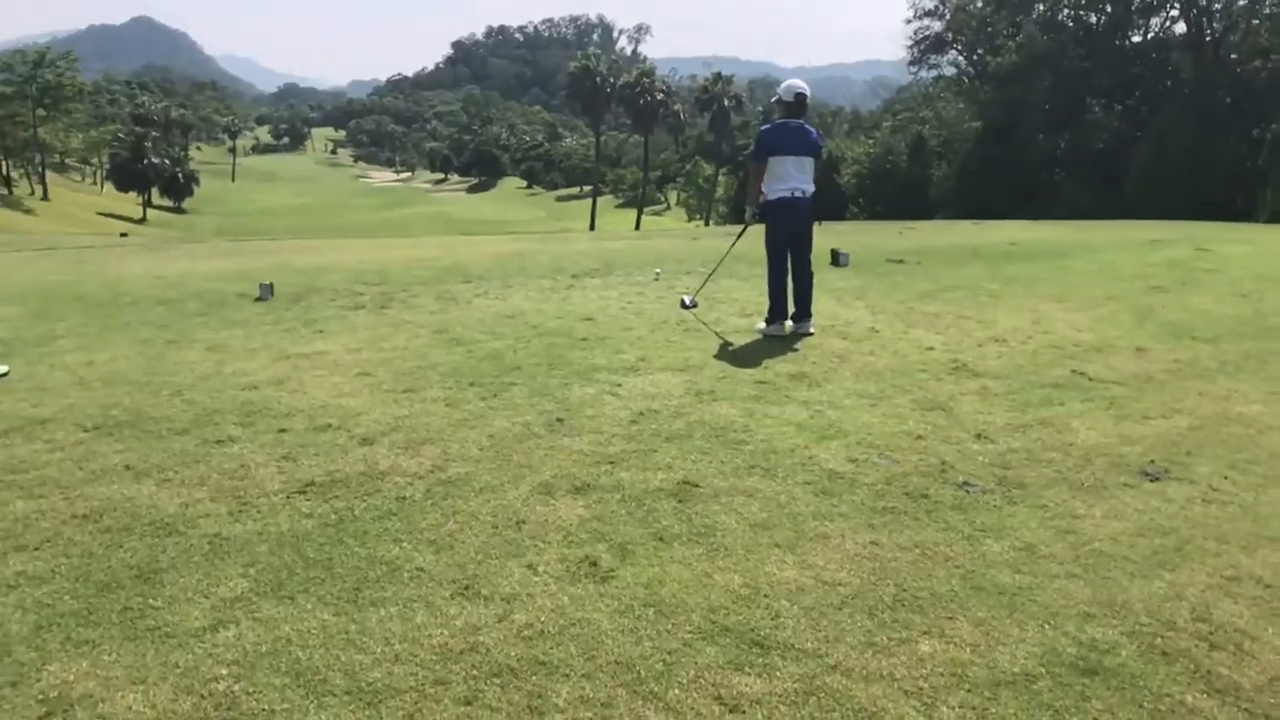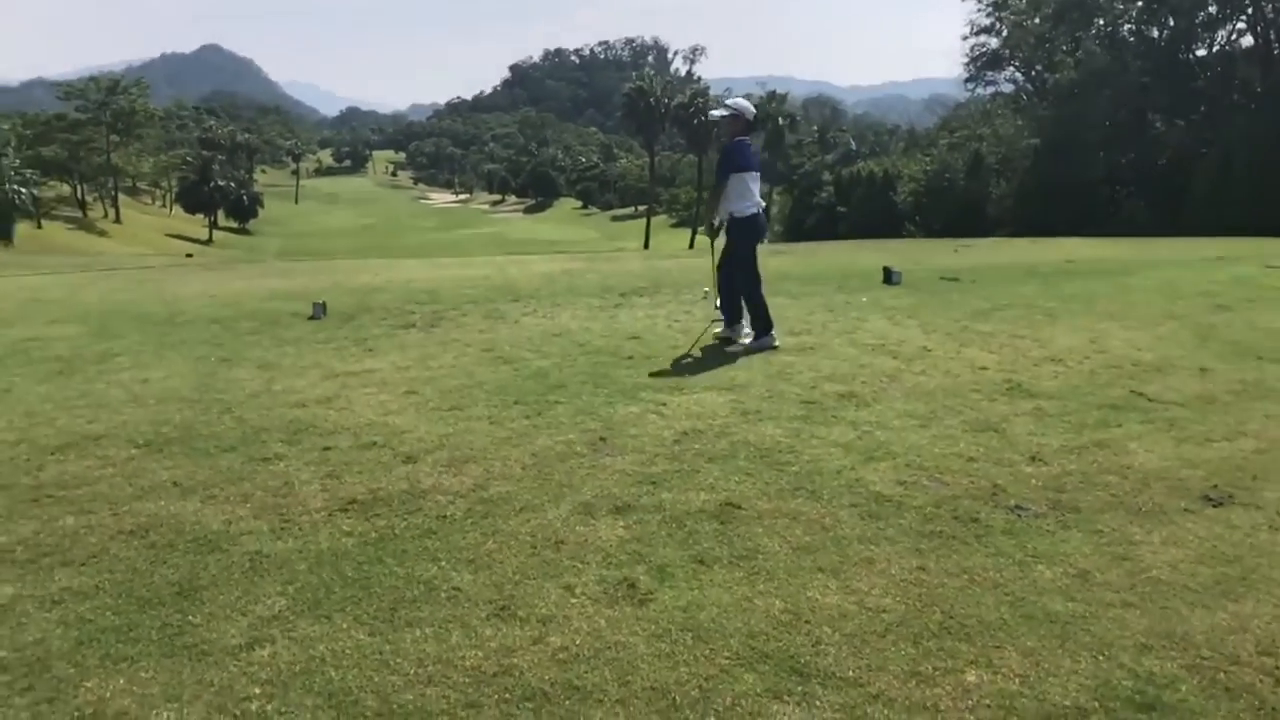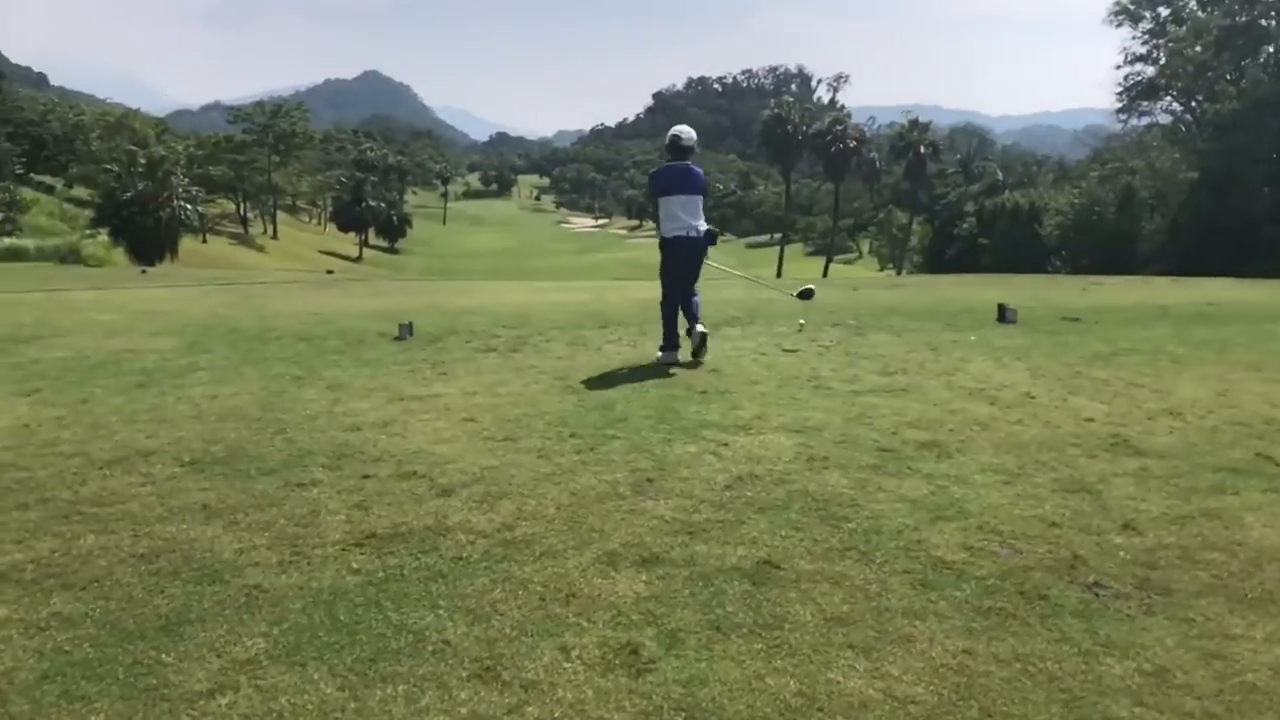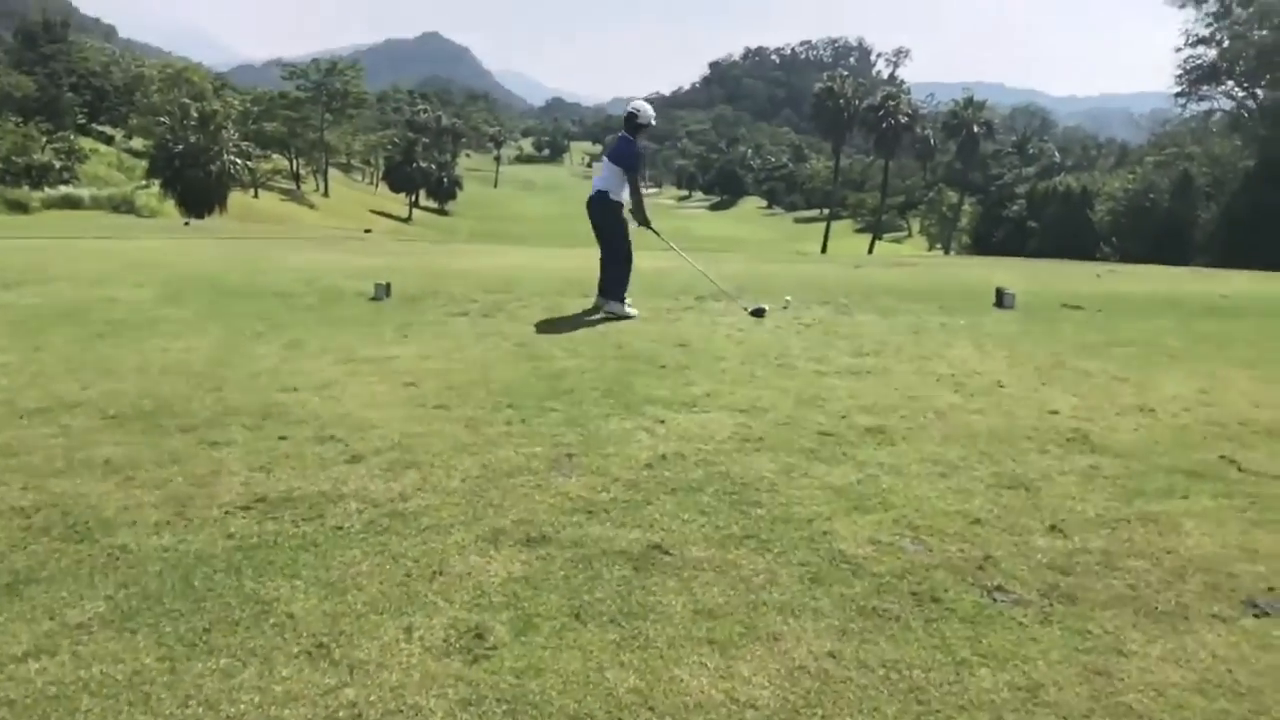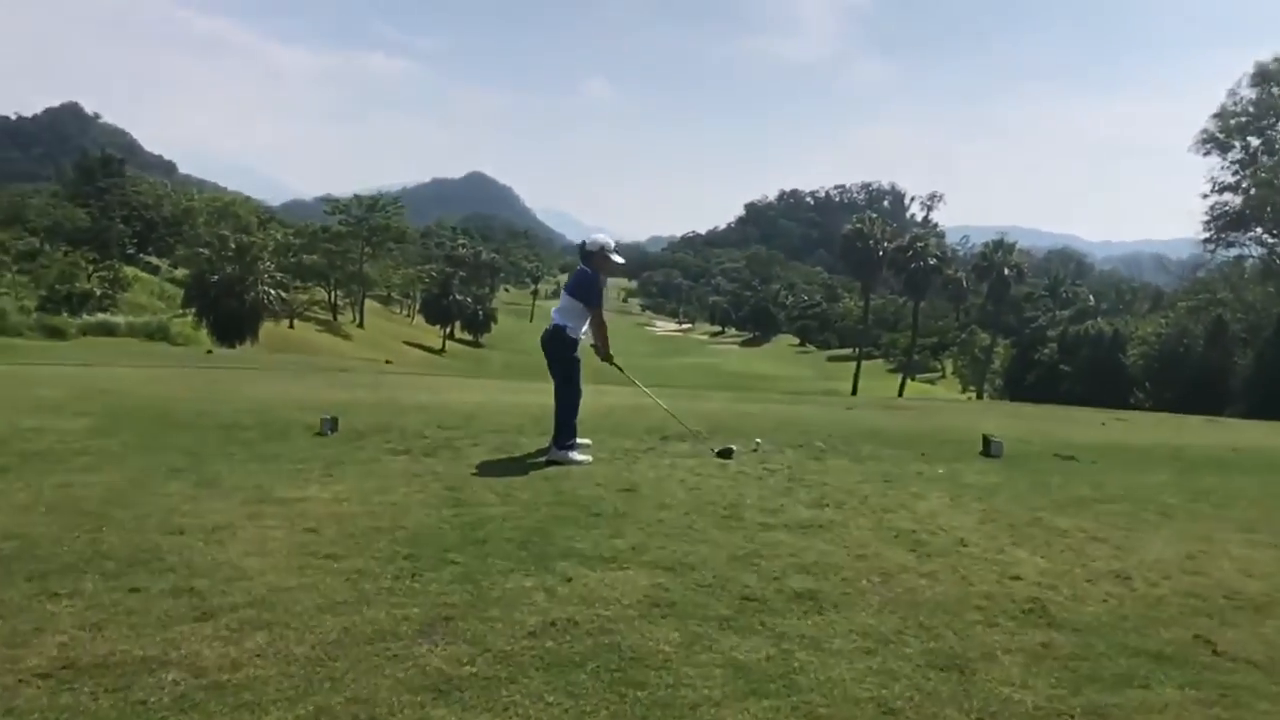
dt=1s
person 1, frame 1
left shoulder: (768, 134)
right shoulder: (813, 136)
left elbow: (756, 174)
right elbow: (814, 174)
left wrist: (751, 206)
left hip: (777, 204)
right hip: (804, 204)
left knee: (776, 264)
right knee: (802, 263)
left ankle: (776, 320)
right ankle: (803, 319)
person 1, frame 2
left shoulder: (731, 150)
right shoulder: (748, 150)
left elbow: (718, 189)
left wrist: (710, 219)
right wrist: (720, 218)
left hip: (742, 222)
right hip: (752, 219)
left knee: (747, 279)
right knee: (727, 272)
left ankle: (764, 334)
right ankle: (734, 325)
person 1, frame 3
left shoulder: (657, 176)
right shoulder: (699, 176)
left elbow: (658, 212)
right elbow: (700, 207)
left hip: (673, 241)
right hip: (698, 239)
left knee: (671, 297)
right knee: (689, 291)
left ankle: (671, 349)
right ankle: (697, 327)
person 1, frame 4
left shoulder: (620, 142)
right shoulder: (631, 149)
right elbow: (634, 186)
left wrist: (635, 208)
right wrist: (642, 215)
left hip: (598, 201)
right hip: (608, 204)
left knee: (610, 251)
right knee: (623, 253)
left ankle: (606, 296)
right ankle: (615, 301)
person 1, frame 5
left shoulder: (583, 276)
right shoulder: (590, 282)
left elbow: (593, 319)
right elbow: (598, 320)
left wrist: (597, 343)
right wrist: (605, 349)
left hip: (557, 336)
right hip: (562, 340)
left knee: (567, 390)
right knee: (570, 392)
left ankle: (564, 437)
right ankle: (561, 447)
